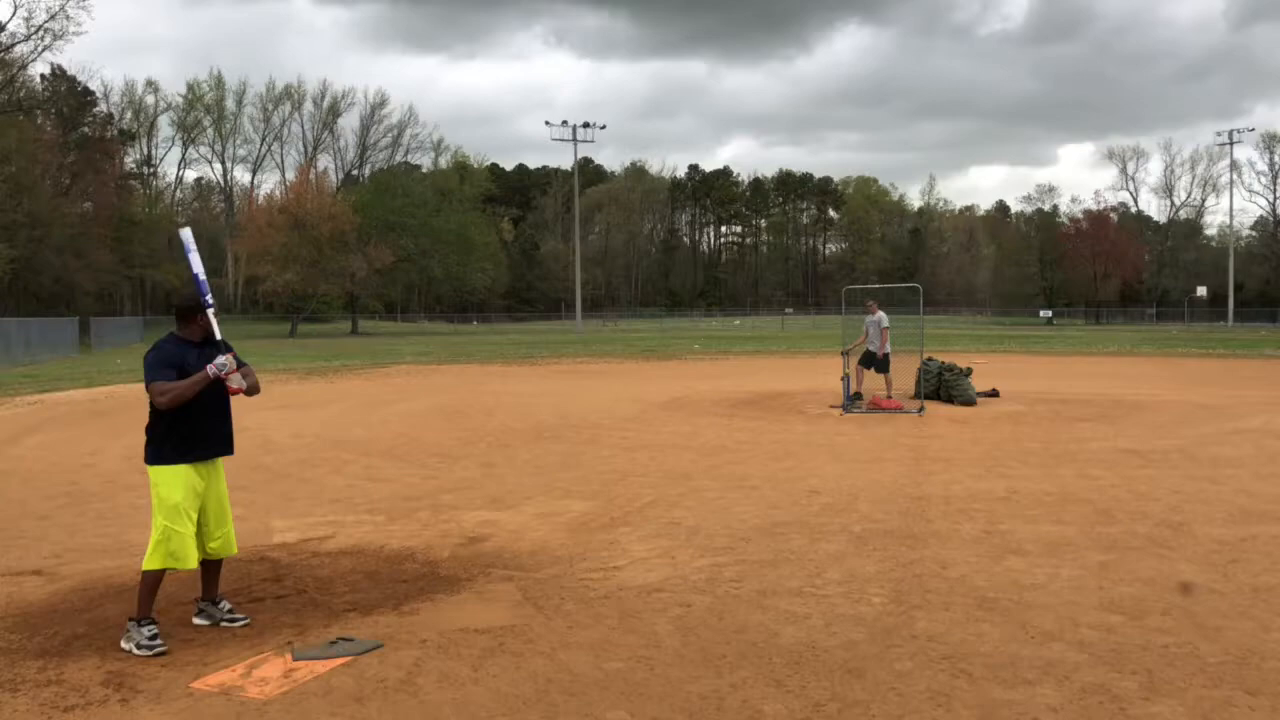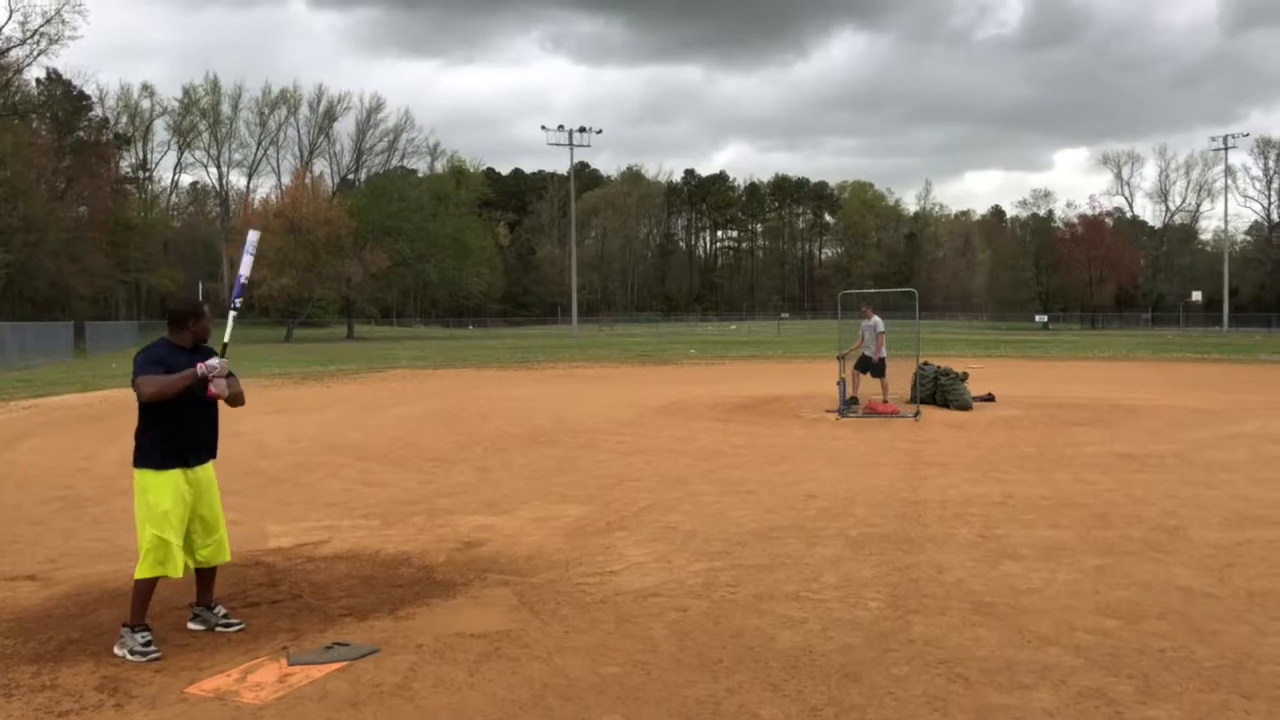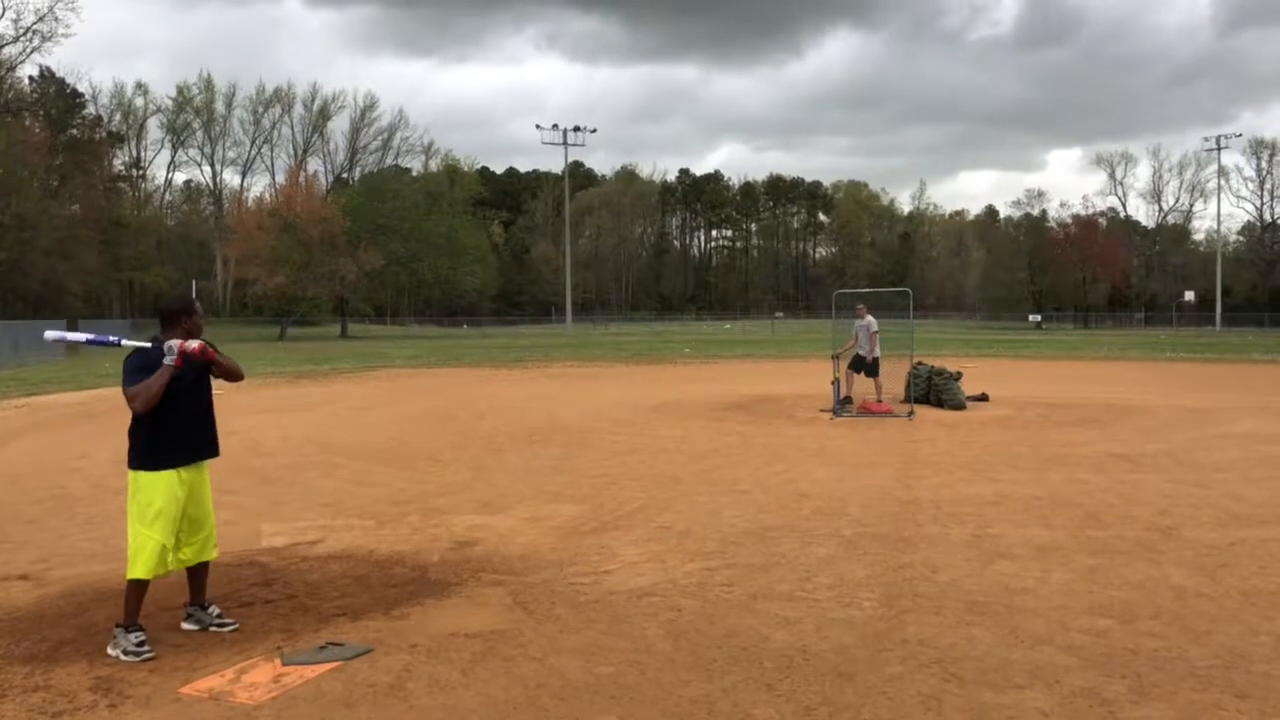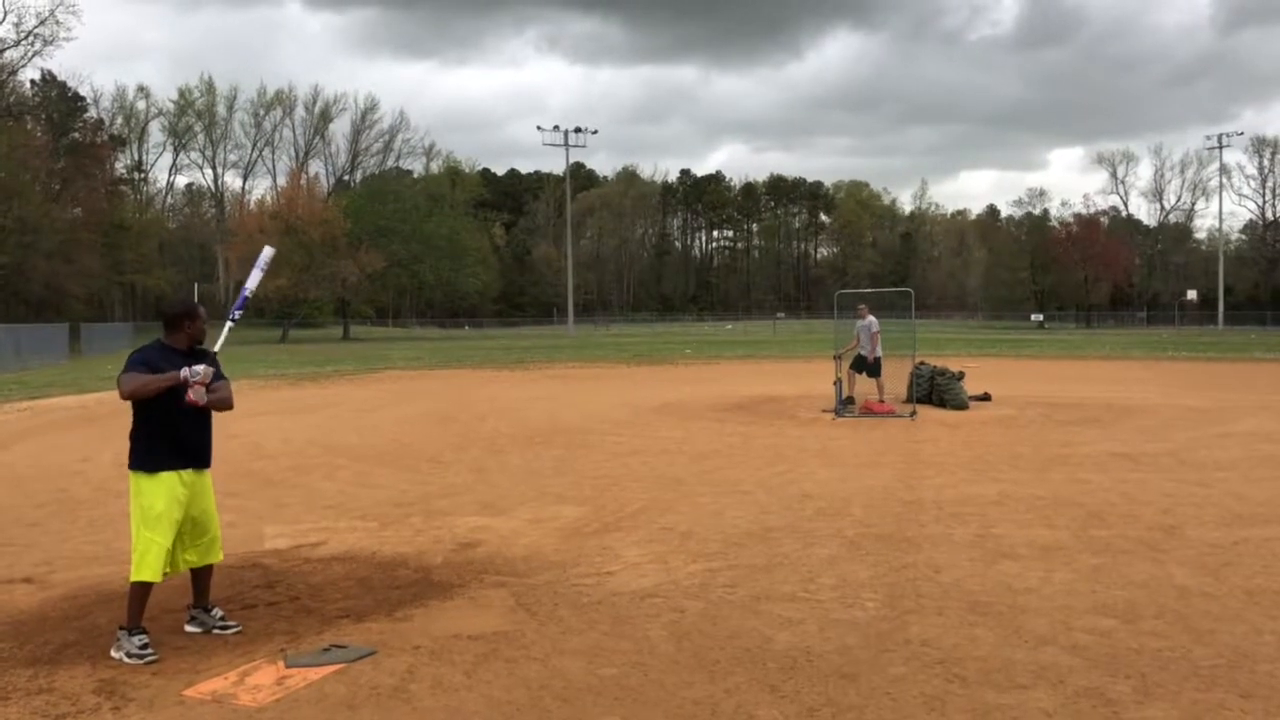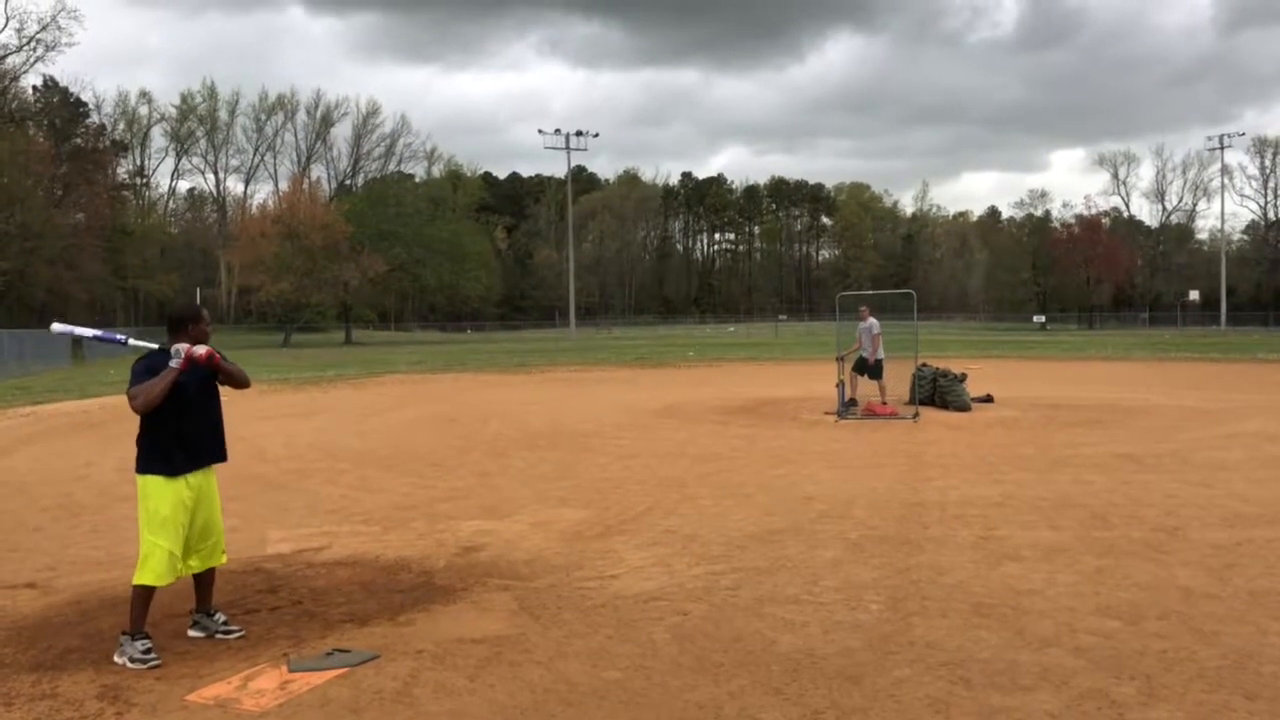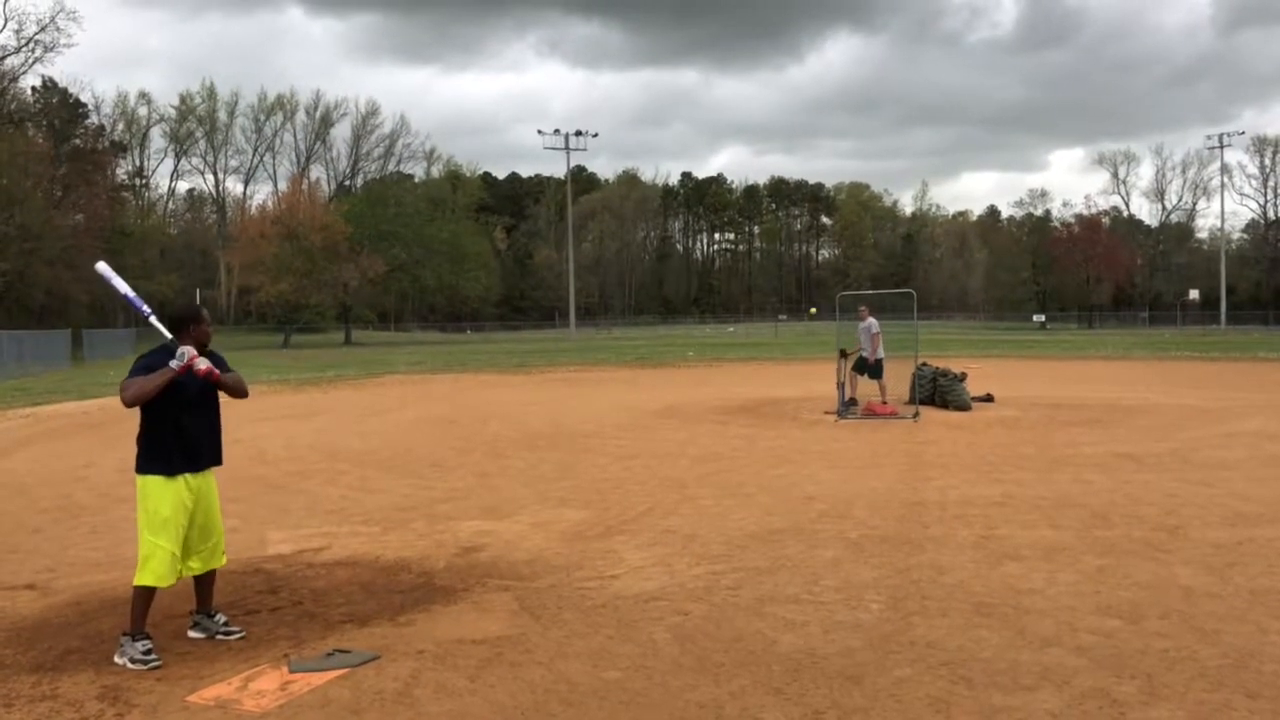
dt=0.4s
person 1, frame 1
left shoulder: (216, 348)
right shoulder: (162, 353)
left elbow: (255, 383)
right elbow: (163, 398)
left wrist: (242, 382)
right wrist: (210, 373)
left hip: (210, 458)
right hip: (172, 462)
left knee: (217, 533)
right knee: (168, 540)
left ankle: (209, 604)
right ankle: (139, 624)
person 1, frame 2
left shoulder: (207, 355)
right shoulder: (152, 355)
left elbow: (239, 397)
right elbow: (148, 391)
left wrist: (224, 388)
right wrist: (198, 371)
left hip: (200, 464)
right hip: (160, 467)
left knee: (209, 539)
right knee: (158, 548)
left ankle: (203, 609)
right ankle: (133, 630)
person 1, frame 3
left shoulder: (199, 349)
right shoulder: (142, 358)
left elbow: (236, 373)
right elbow: (138, 403)
left wrist: (208, 354)
right wrist: (170, 363)
left hip: (195, 463)
right hip: (154, 468)
left knee: (200, 537)
right knee: (149, 547)
left ankle: (197, 609)
right ankle: (126, 631)
person 1, frame 4
left shoulder: (204, 358)
right shoulder: (146, 357)
left elbow: (227, 399)
right elbow: (127, 389)
left wrist: (205, 396)
right wrist: (182, 375)
left hip: (197, 466)
right hip: (155, 470)
left knee: (204, 539)
right knee: (151, 551)
left ankle: (201, 612)
right ankle: (129, 633)
person 1, frame 5
left shoulder: (206, 360)
right shoulder: (150, 363)
left elbow: (243, 381)
right elbow: (139, 403)
left wrist: (214, 359)
right wrist: (174, 367)
left hip: (202, 469)
right hip: (162, 474)
left knee: (207, 544)
right knee: (156, 555)
left ankle: (203, 616)
right ankle: (132, 637)
person 1, frame 6
left shoulder: (210, 359)
right shoulder: (152, 362)
left elbow: (241, 389)
right elbow: (129, 396)
left wrist: (213, 374)
right wrist: (175, 367)
left hip: (201, 471)
right hip: (161, 475)
left knee: (207, 547)
right knee: (157, 557)
left ankle: (204, 617)
right ankle: (132, 639)
